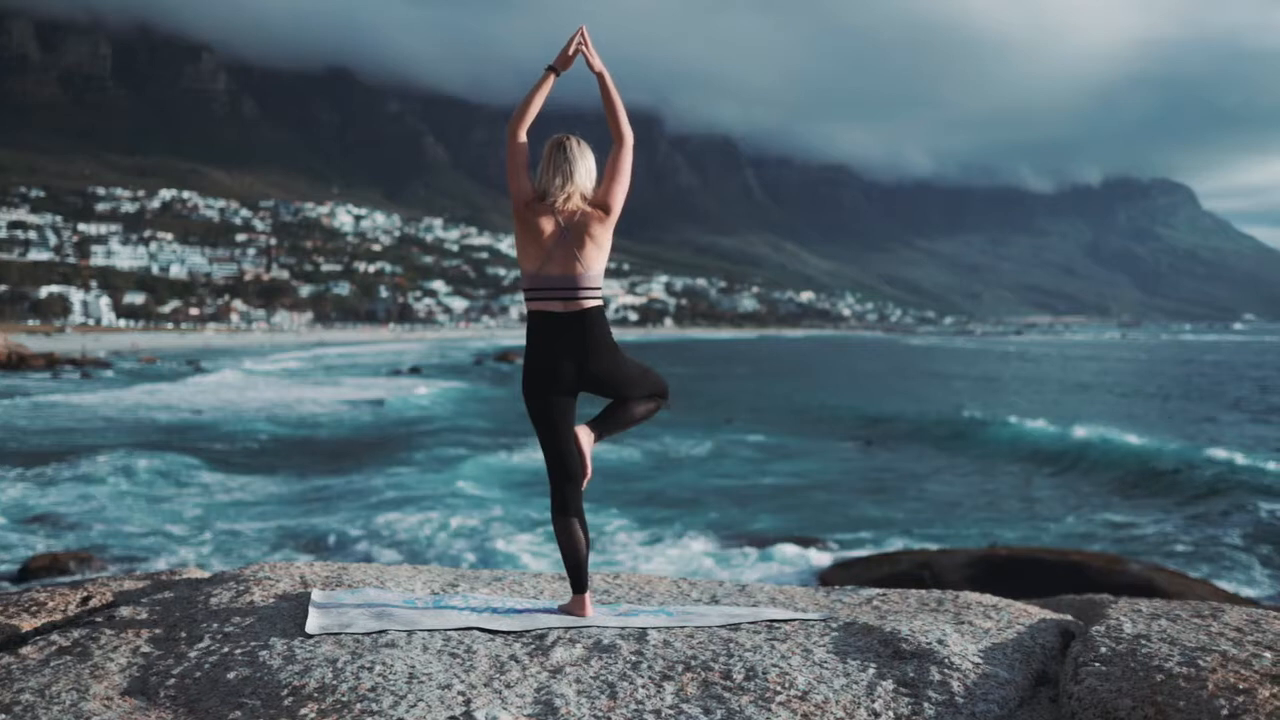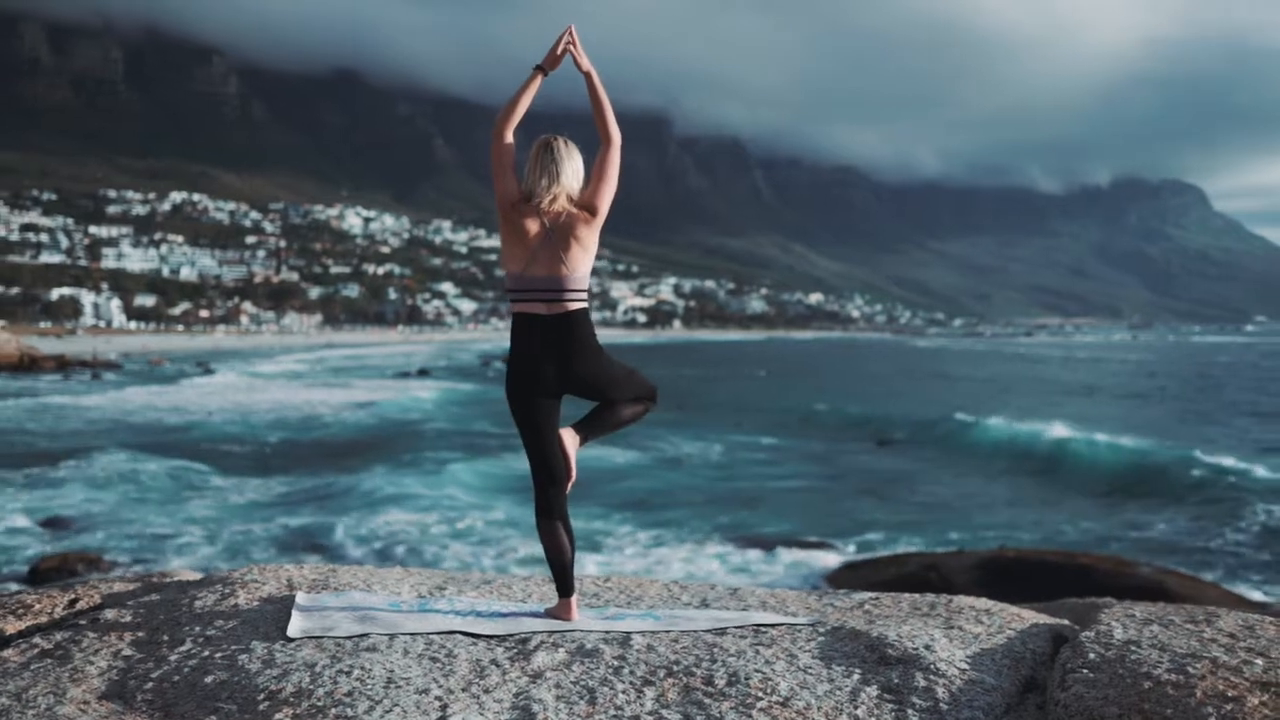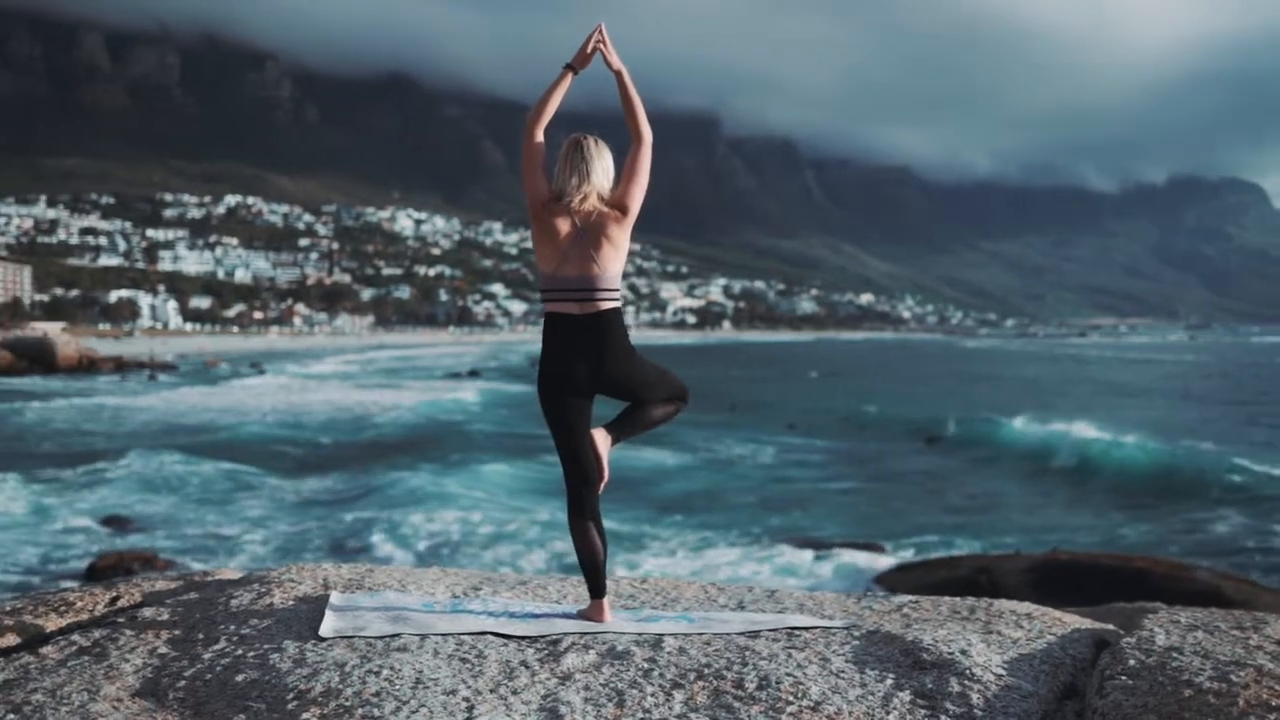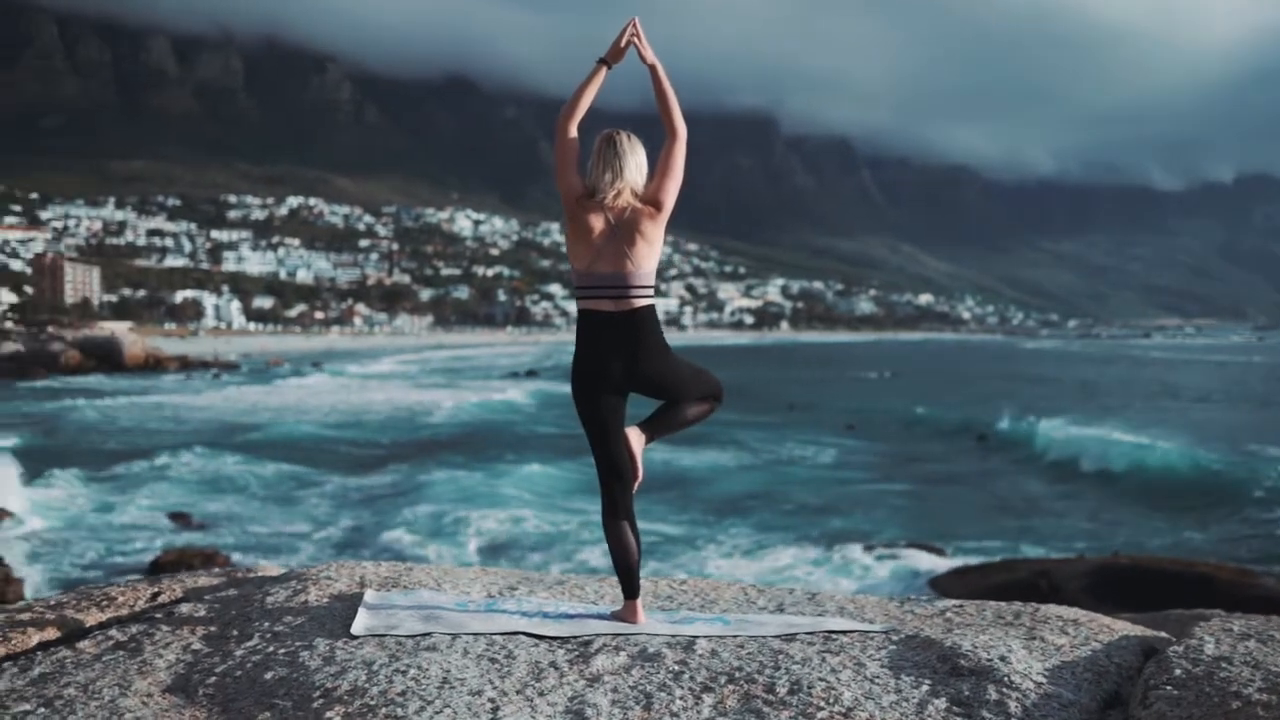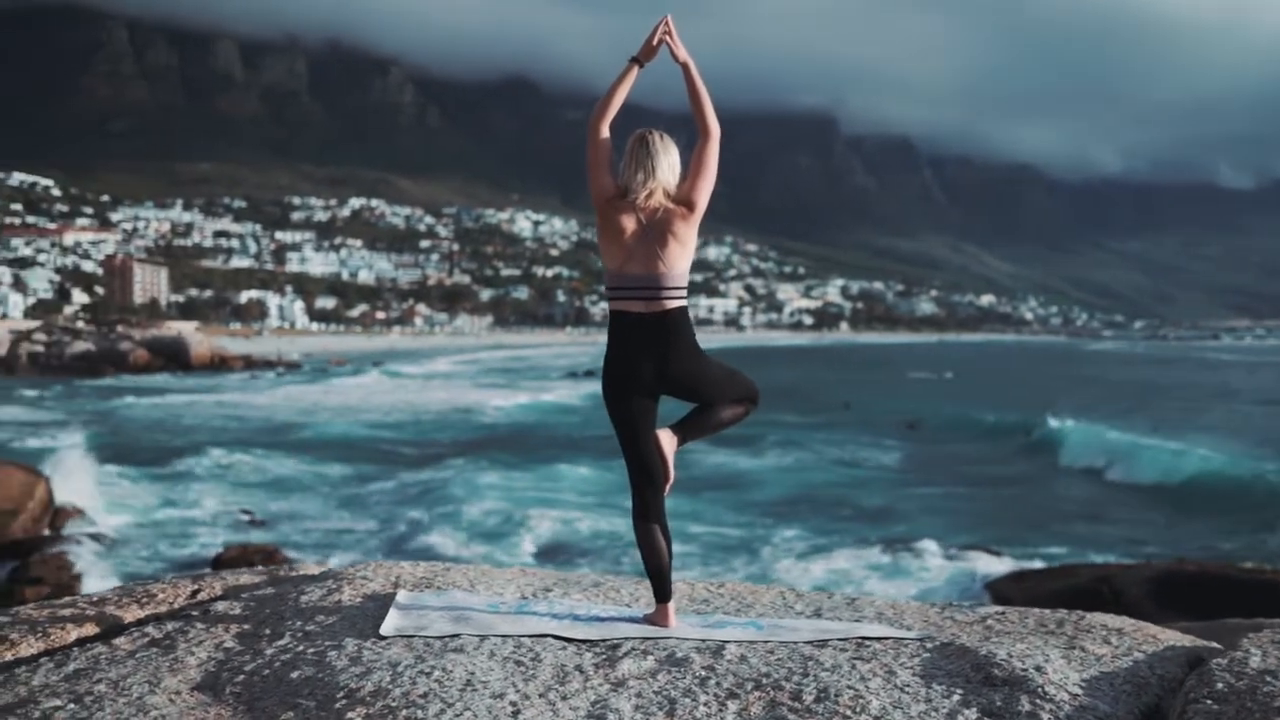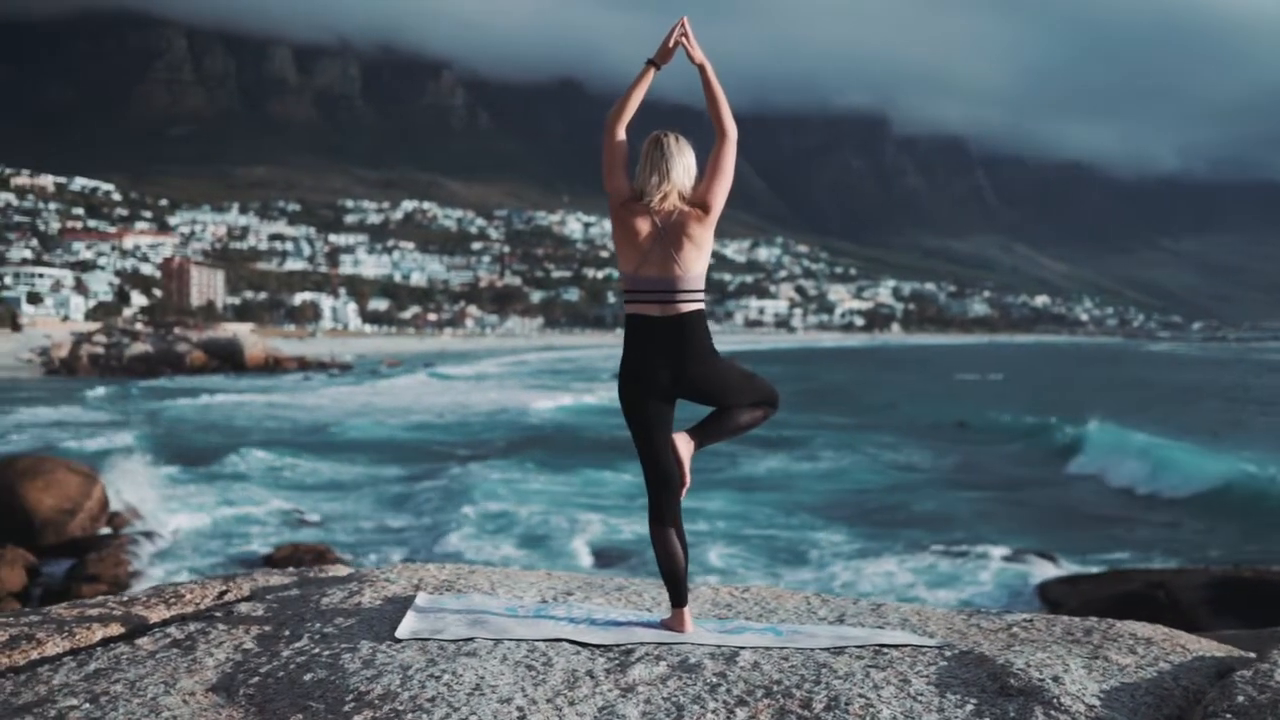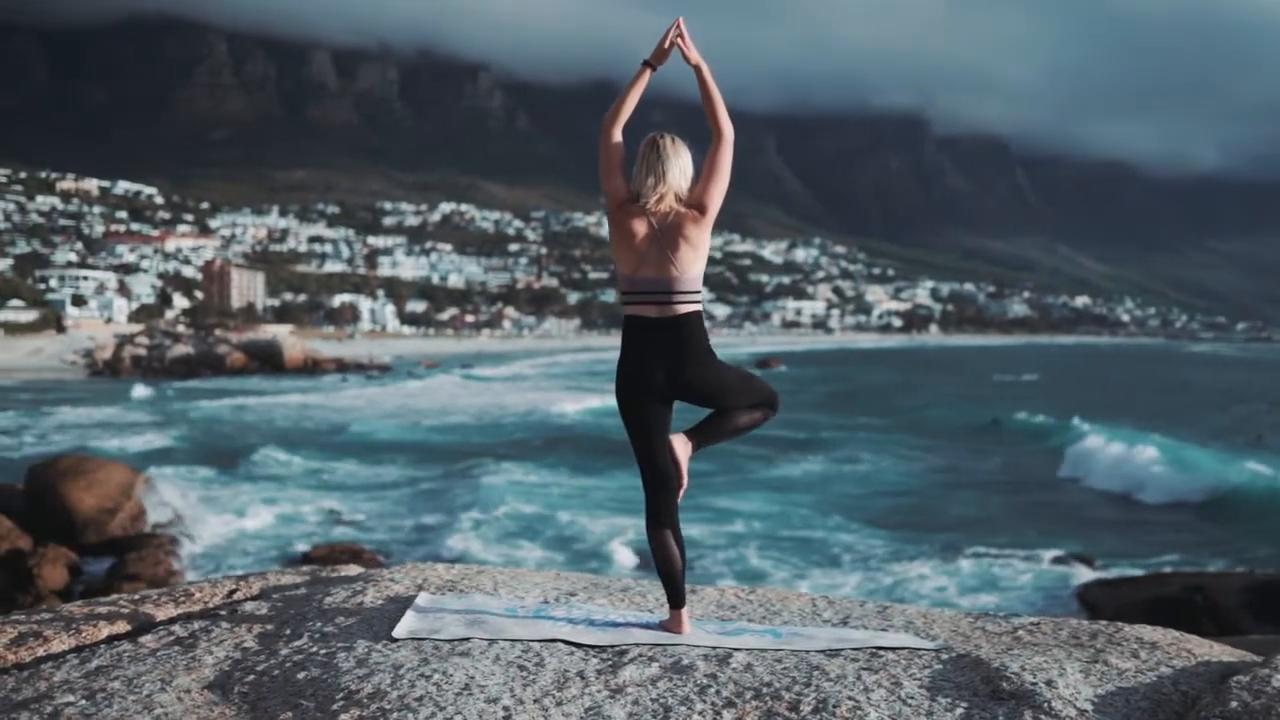
dt=0.7s
person 1, frame 1
left shoulder: (527, 215)
right shoulder: (602, 216)
left elbow: (515, 134)
right elbow: (625, 138)
left wrist: (555, 68)
right wrist: (598, 69)
left hip: (544, 358)
right hip: (593, 352)
left knee: (564, 485)
right knee: (655, 390)
left ankle: (580, 598)
right ankle: (591, 432)
person 1, frame 2
left shoulder: (513, 216)
right shoulder: (588, 218)
left elbow: (502, 133)
right elbow: (612, 139)
left wrist: (544, 69)
right wrist: (586, 69)
left hip: (527, 359)
right hip: (578, 354)
left knee: (548, 487)
right knee: (644, 393)
left ankle: (566, 601)
right ankle: (577, 435)
person 1, frame 3
left shoulder: (543, 216)
right shoulder: (619, 217)
left elbow: (532, 131)
right elbow: (644, 138)
left wrist: (573, 67)
right wrist: (616, 67)
left hip: (559, 360)
right hip: (610, 354)
left knee: (580, 488)
right knee: (675, 393)
left ankle: (598, 604)
right ankle: (609, 436)
person 1, frame 4
left shoulder: (577, 213)
right shoulder: (653, 214)
left elbow: (566, 127)
right elbow: (678, 133)
left wrist: (607, 62)
right wrist: (651, 62)
left hip: (593, 358)
right hip: (644, 351)
left knee: (614, 487)
right knee: (710, 391)
left ankle: (632, 606)
right ankle: (643, 434)
person 1, frame 5
left shoulder: (609, 213)
right shoulder: (686, 215)
left elbow: (598, 128)
right elbow: (711, 133)
left wrist: (639, 60)
right wrist: (684, 60)
left hip: (625, 359)
right hip: (676, 353)
left knee: (645, 490)
right knee: (745, 395)
left ankle: (664, 609)
right ankle: (675, 436)
person 1, frame 6
left shoulder: (625, 216)
right shoulder: (701, 218)
left elbow: (614, 130)
right elbow: (728, 134)
left wrist: (655, 63)
right wrist: (701, 63)
left hip: (640, 362)
right hip: (692, 357)
left knee: (662, 494)
right knee: (765, 398)
left ankle: (680, 614)
right ankle: (692, 440)
person 1, frame 7
left shoulder: (622, 218)
right shoulder: (698, 219)
left elbow: (610, 133)
right elbow: (724, 134)
left wrist: (651, 64)
right wrist: (696, 63)
left hip: (638, 364)
right hip: (689, 360)
left knee: (659, 496)
right knee: (765, 400)
left ankle: (678, 615)
right ankle: (690, 442)
